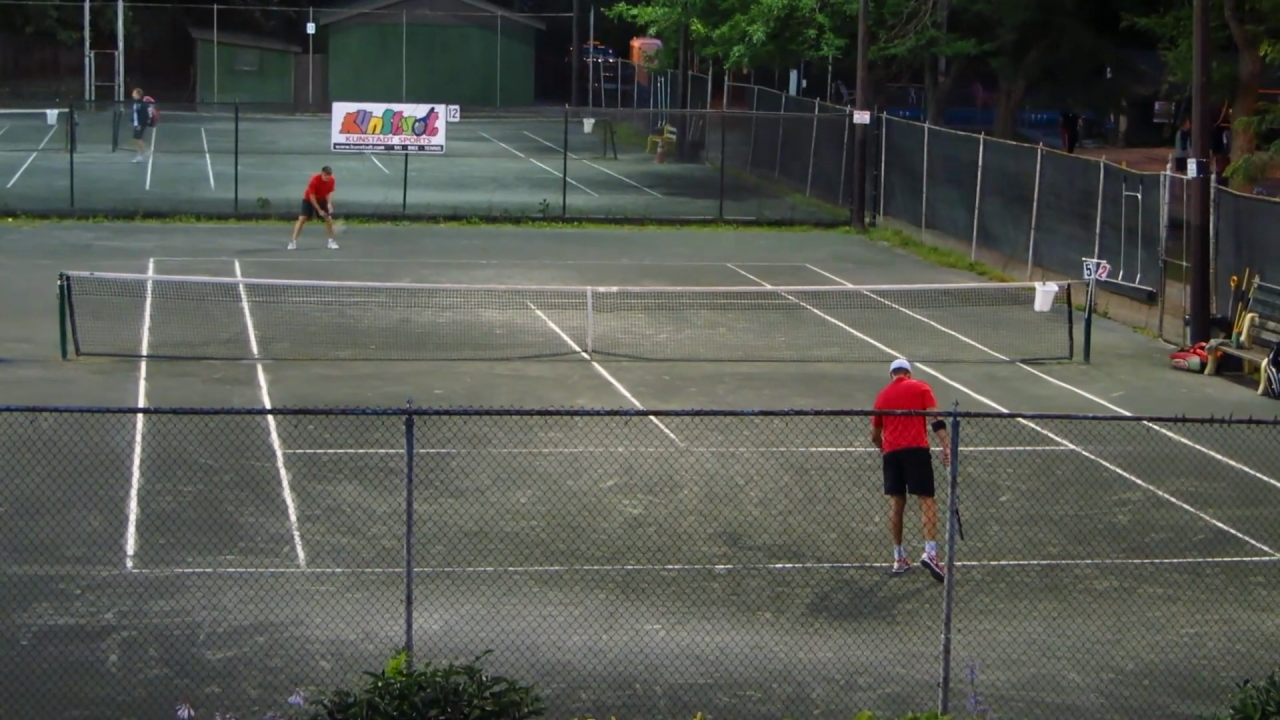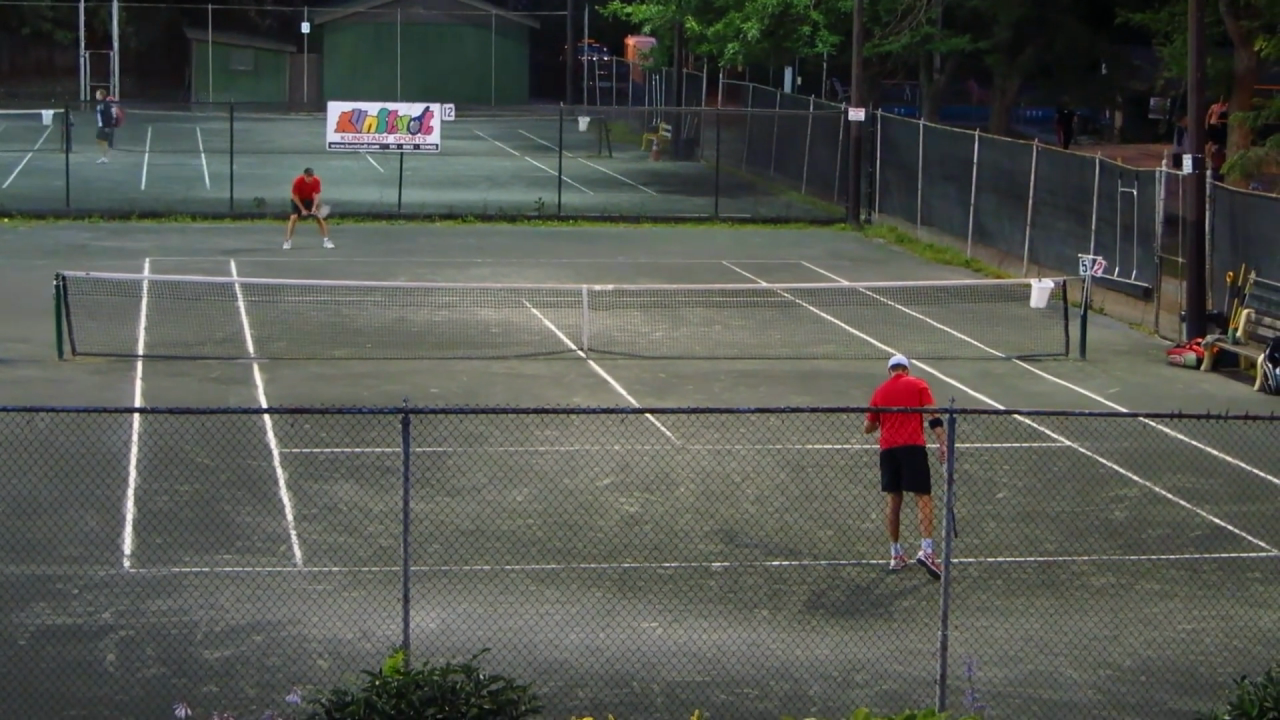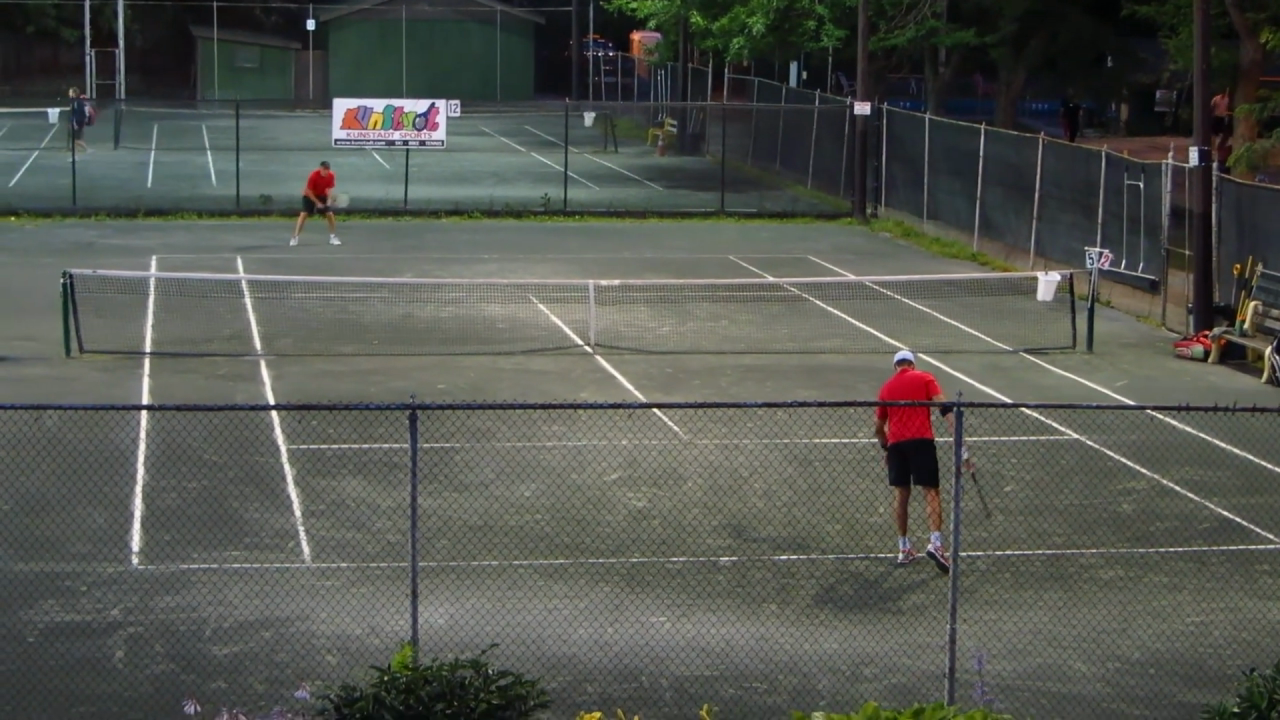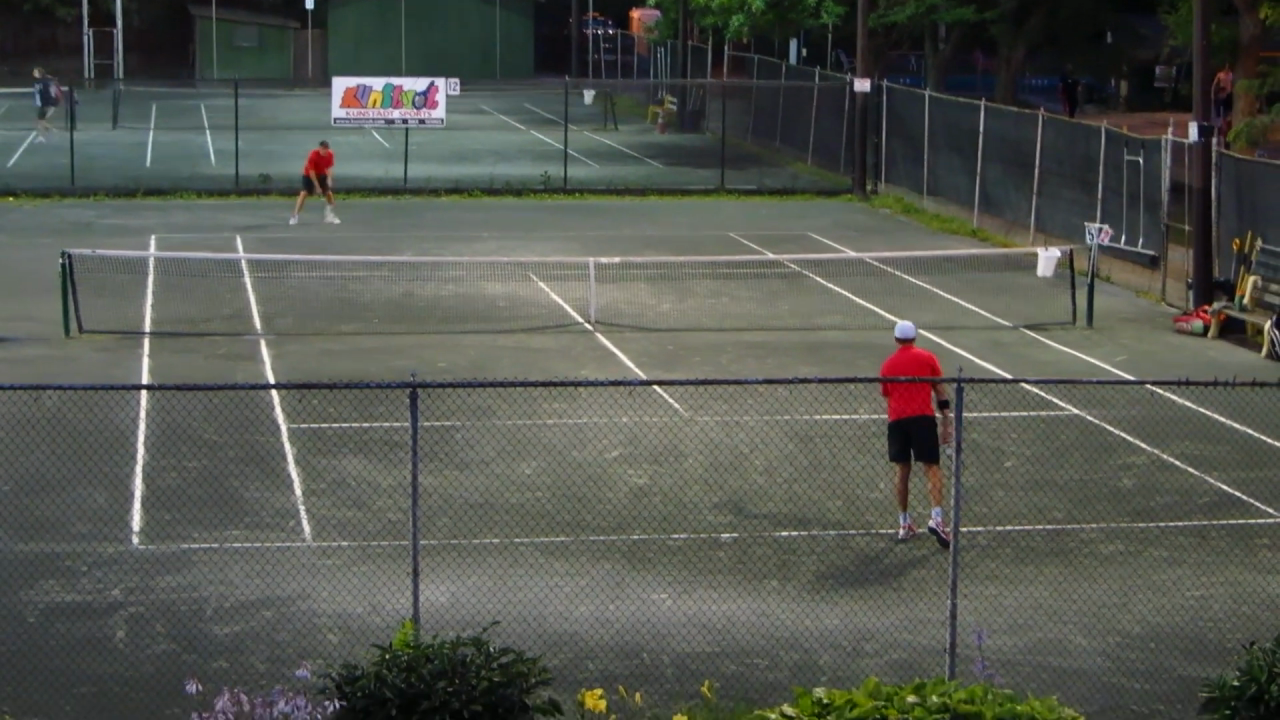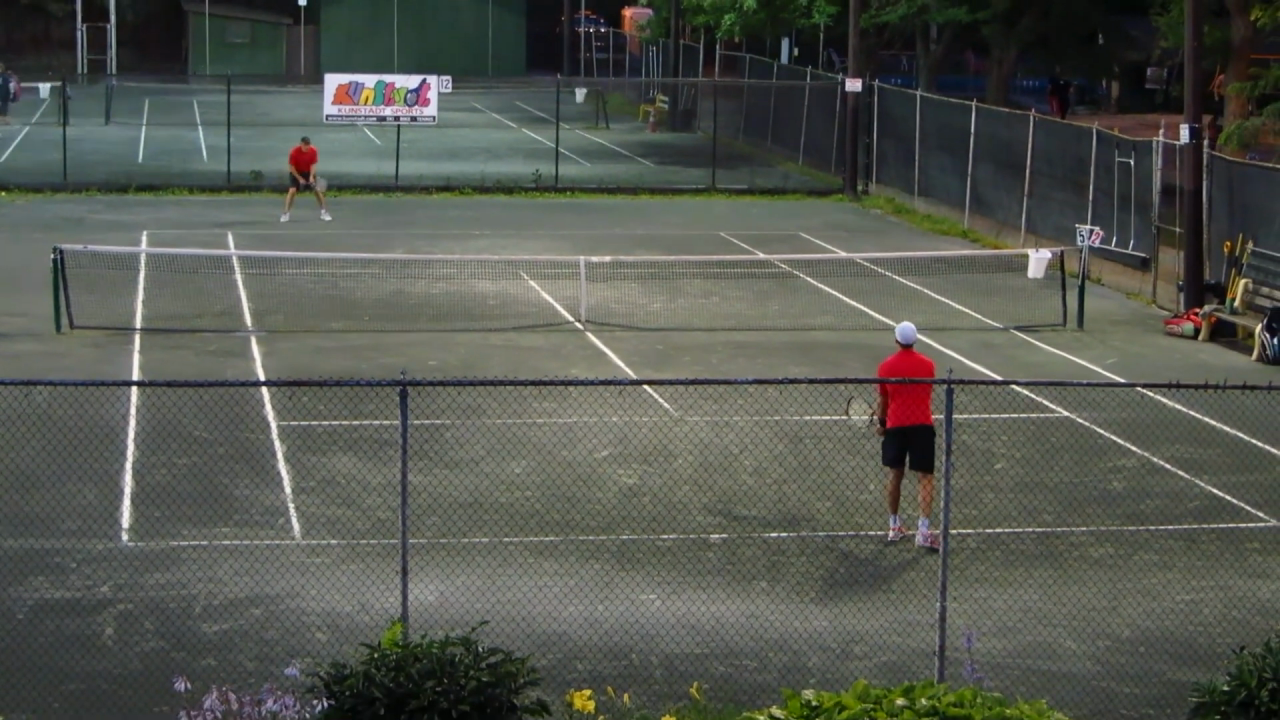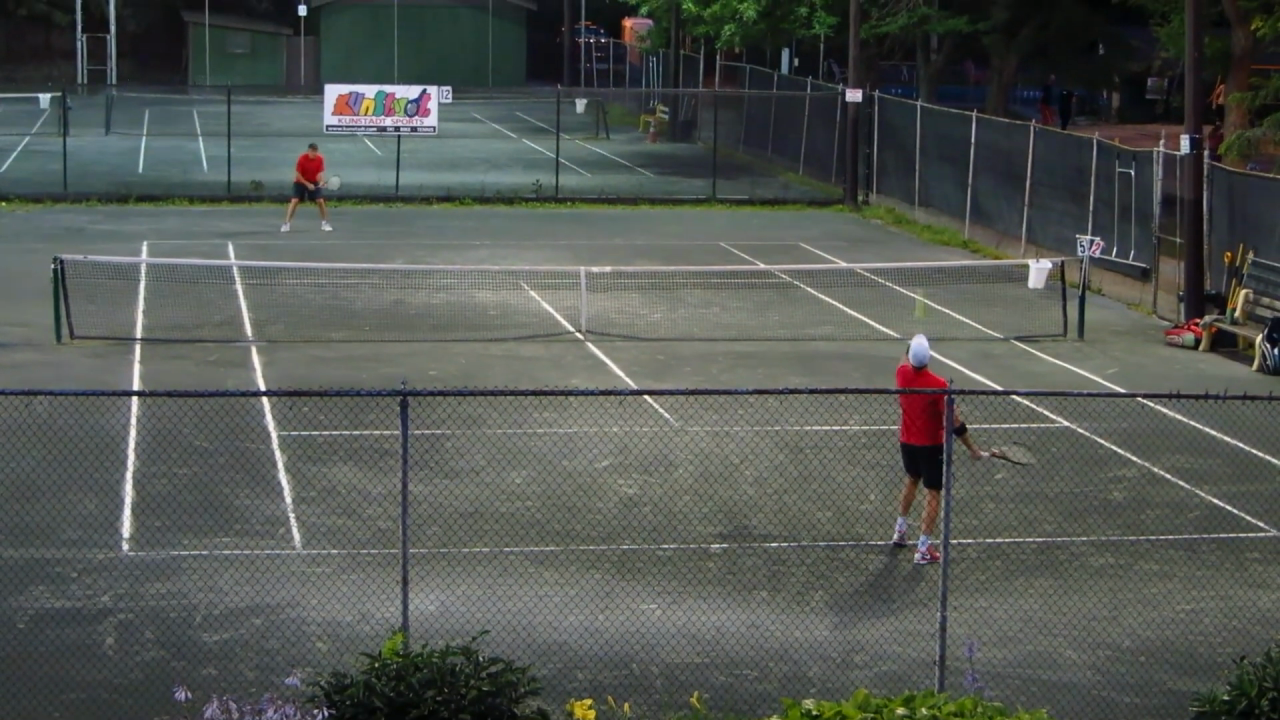
dt=0.5s
person 1, frame 1
left shoulder: (882, 395)
right shoulder: (921, 387)
left elbow: (875, 435)
right elbow: (935, 419)
right wrist: (946, 447)
left hip: (891, 452)
right hip: (916, 449)
left knee: (896, 504)
right knee: (927, 501)
left ankle: (899, 558)
right ankle: (930, 552)
person 1, frame 2
left shoulder: (880, 391)
right shoulder: (918, 385)
left elbow: (868, 427)
right elbow: (933, 417)
right wrist: (943, 444)
left hip: (888, 449)
right hip: (913, 447)
left knee: (894, 501)
right knee: (923, 499)
left ankle: (895, 555)
right ankle: (926, 550)
person 1, frame 3
left shoulder: (886, 387)
right shoulder: (924, 378)
left elbow: (879, 428)
right elbow: (942, 404)
left wrist: (887, 448)
right wrist: (955, 429)
left hip: (896, 444)
right hip: (921, 440)
left knee: (901, 495)
right knee: (931, 492)
left ankle: (904, 548)
right ankle: (936, 542)
person 1, frame 4
left shoulder: (888, 364)
right shoulder: (927, 358)
right elbow: (941, 395)
right wrist: (946, 424)
left hip: (897, 420)
right hip: (922, 418)
left knee: (902, 471)
right knee: (932, 468)
left ankle: (904, 524)
right ankle: (936, 518)
person 1, frame 5
left shoulder: (886, 366)
right shoulder: (928, 364)
left wrist: (881, 424)
left hip: (895, 426)
right hip: (922, 425)
left knee: (895, 476)
right knee: (925, 477)
left ankle: (894, 527)
right ankle: (923, 531)
person 1, frame 6
left shoulder: (902, 373)
right shoulder: (938, 385)
right elbow: (954, 422)
left wrist: (911, 350)
right wrist: (972, 448)
left hip: (906, 441)
right hip: (930, 444)
left knee: (911, 481)
right knee: (934, 494)
left ankle: (900, 530)
right ankle: (923, 549)
